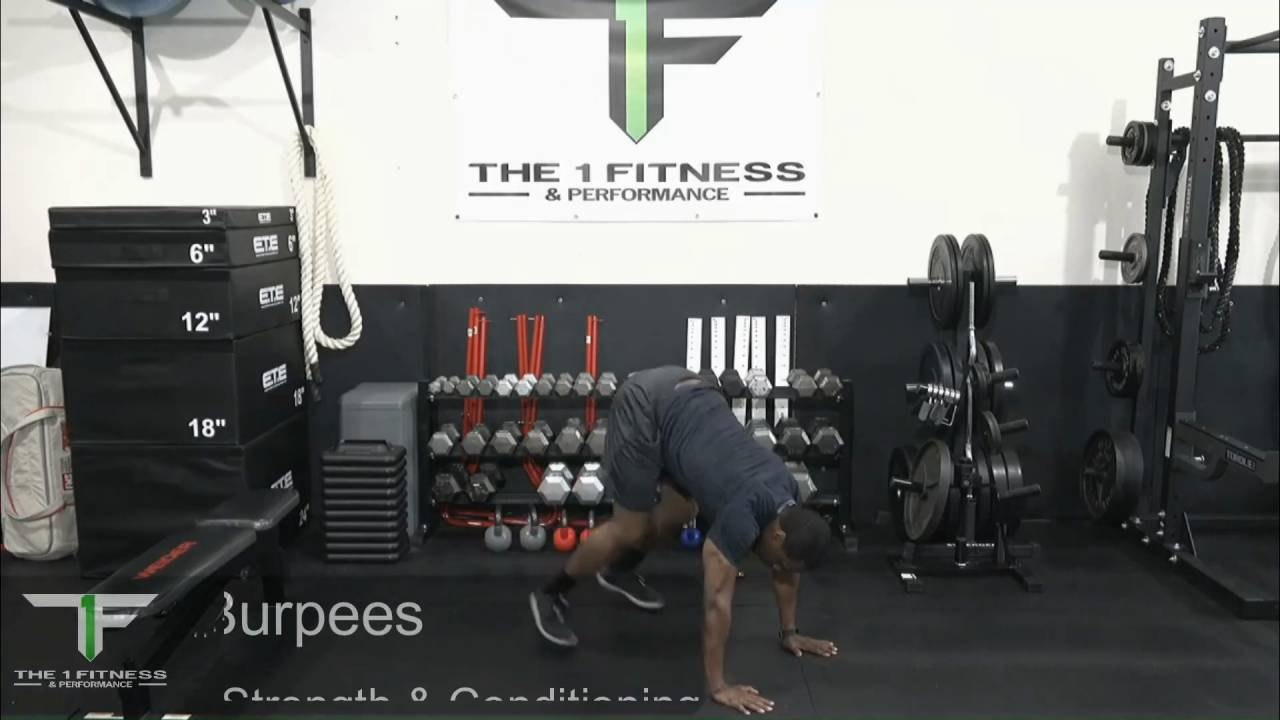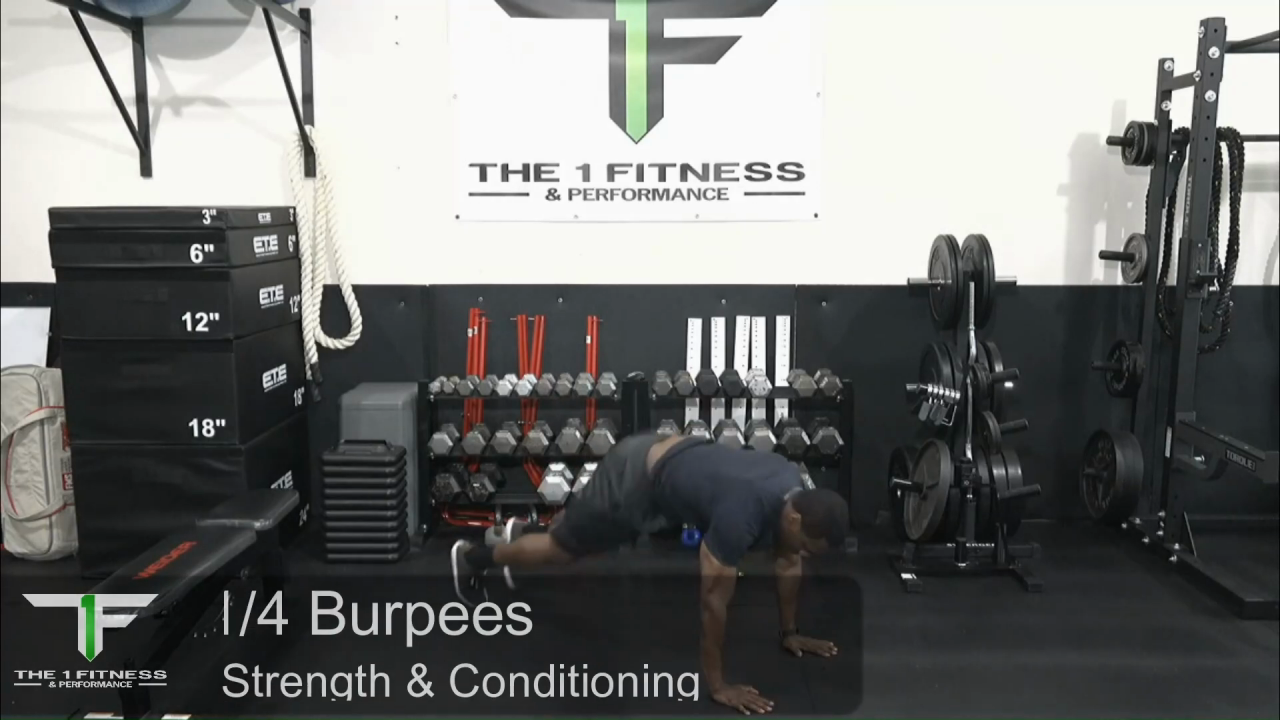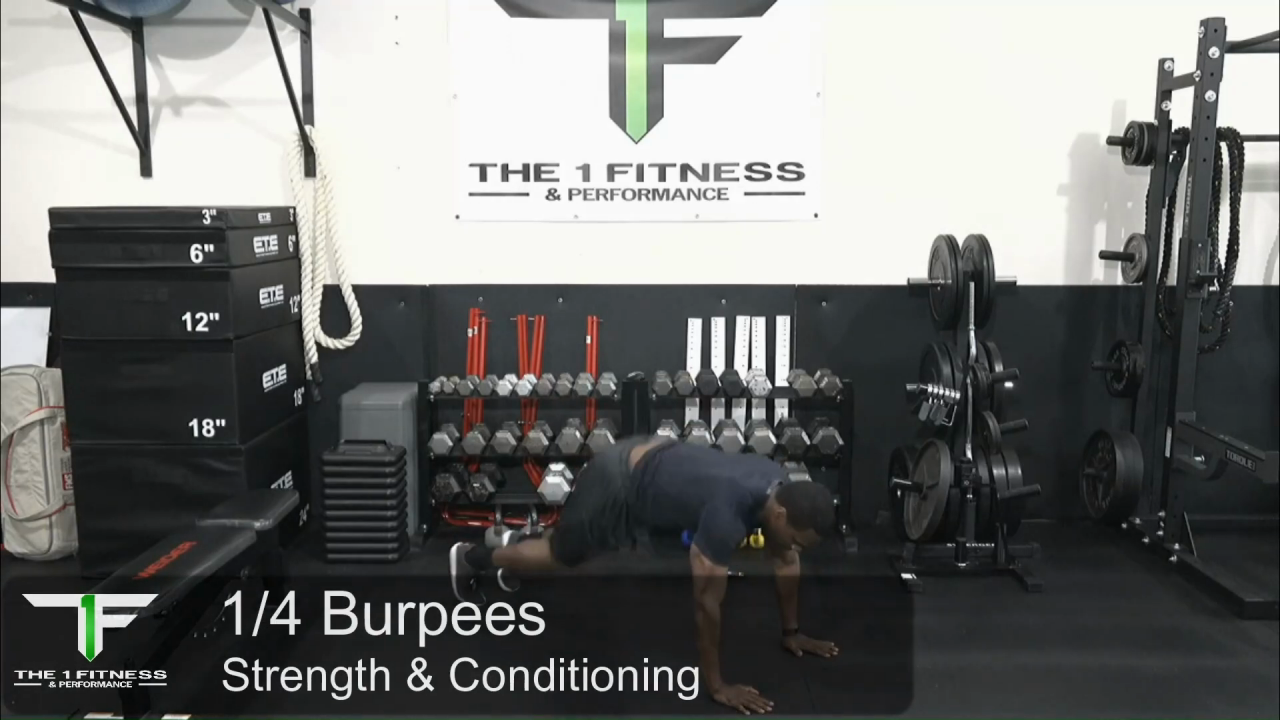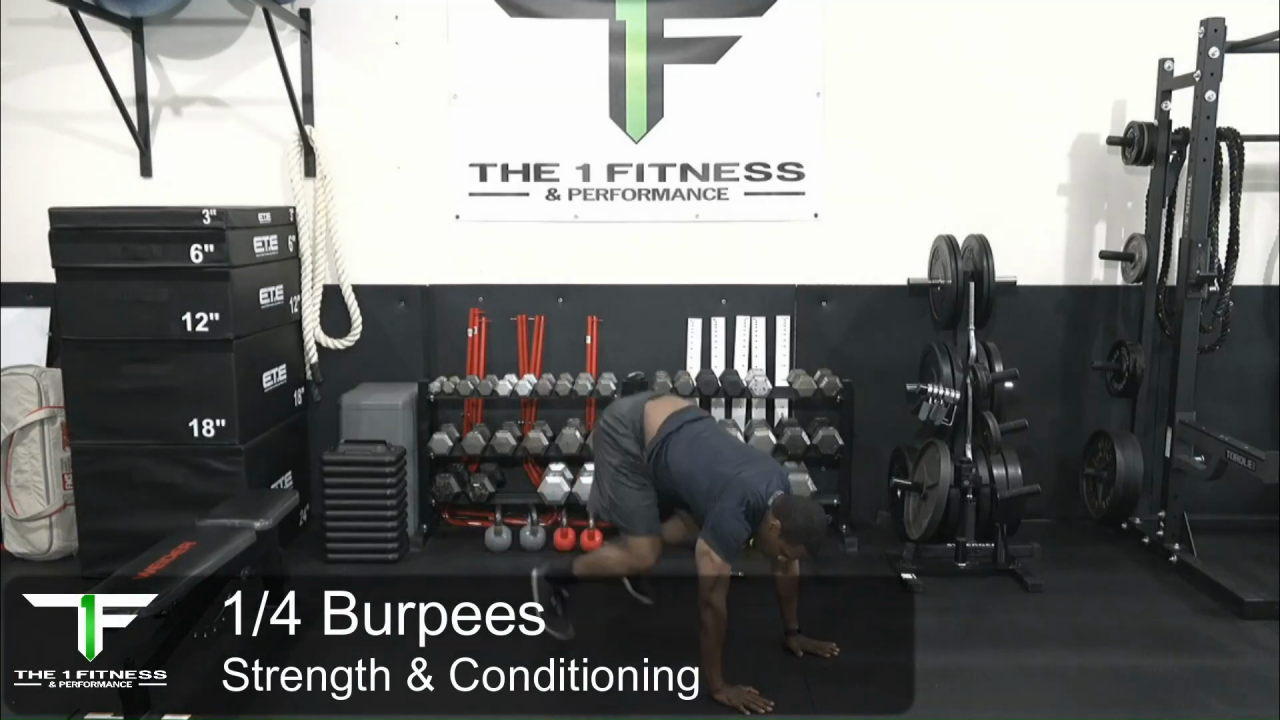
dt=0.3s
person 1, frame 1
left shoulder: (790, 502)
right shoulder: (746, 514)
left elbow: (786, 573)
right elbow: (718, 600)
left wrist: (790, 632)
right wrist: (717, 685)
left hip: (681, 390)
right hip: (648, 401)
left knee: (681, 510)
right knee: (632, 525)
left ankle: (619, 572)
right ankle: (552, 593)
person 1, frame 2
left shoulder: (792, 490)
right shoulder: (742, 515)
left elbow: (787, 563)
right elbow: (713, 602)
left wrist: (789, 632)
right wrist: (718, 686)
left hip: (661, 453)
right hip: (634, 476)
left knee: (595, 535)
right knee: (566, 548)
left ankle: (522, 531)
right ankle: (472, 557)
person 1, frame 3
left shoulder: (780, 487)
right shoulder: (728, 513)
left elbow: (786, 562)
right elbow: (707, 602)
left wrist: (792, 632)
right wrist: (717, 686)
left hip: (643, 458)
right hip: (618, 480)
left knee: (588, 545)
right knee: (564, 557)
left ankle: (520, 546)
right ankle: (473, 559)
person 1, frame 4
left shoulder: (778, 490)
right shoulder: (733, 513)
left elbow: (786, 567)
right elbow: (713, 599)
left wrist: (793, 632)
right wrist: (718, 686)
right hip: (628, 428)
left knee: (697, 526)
right knee: (642, 557)
left ankle: (625, 536)
right ankle: (553, 579)
